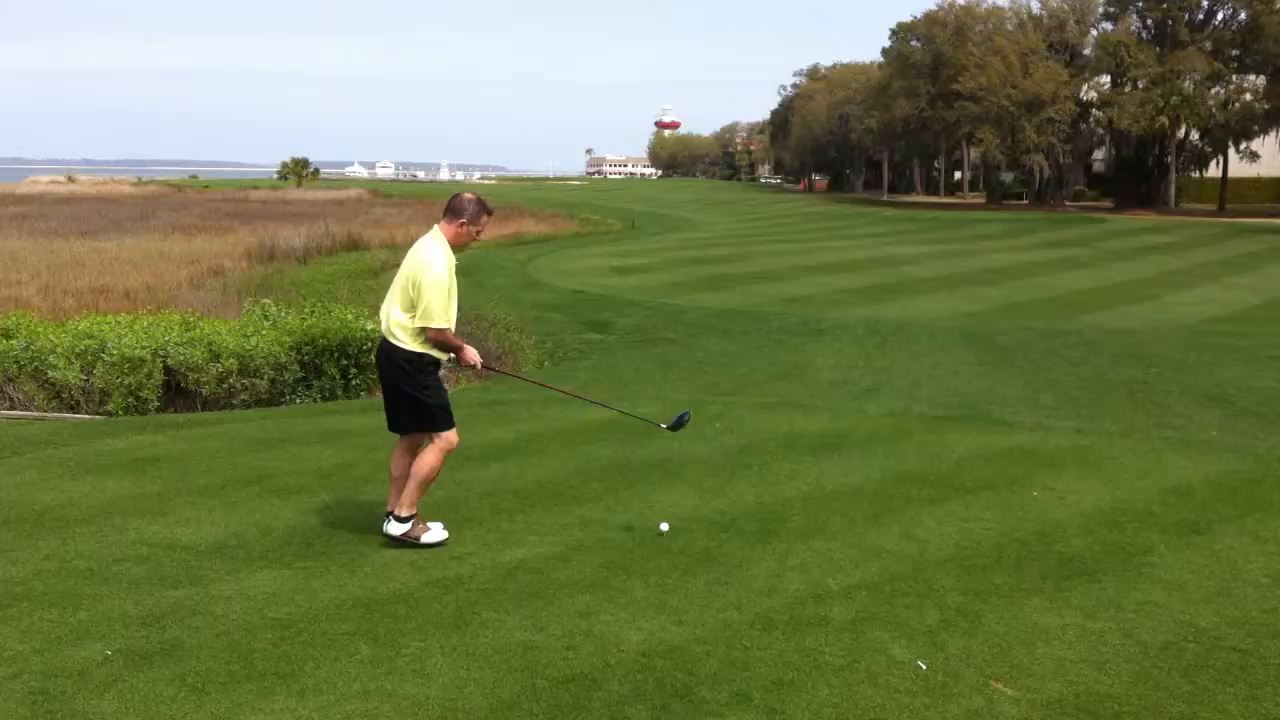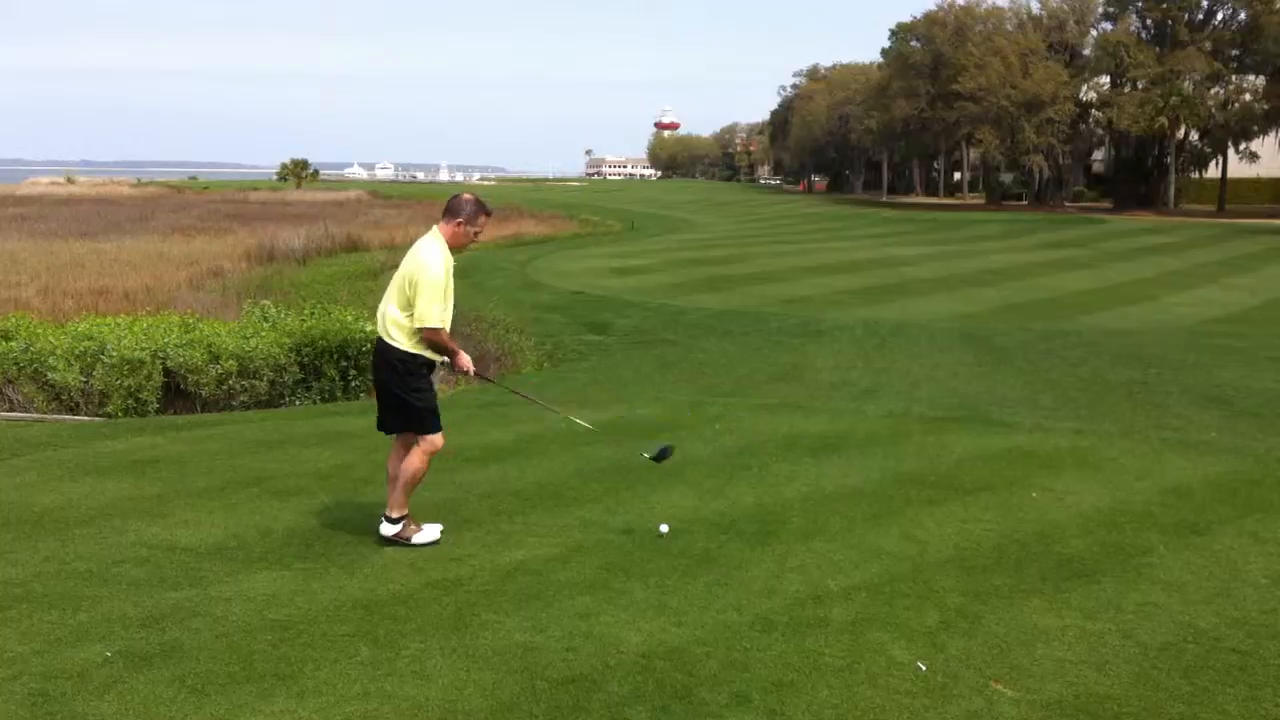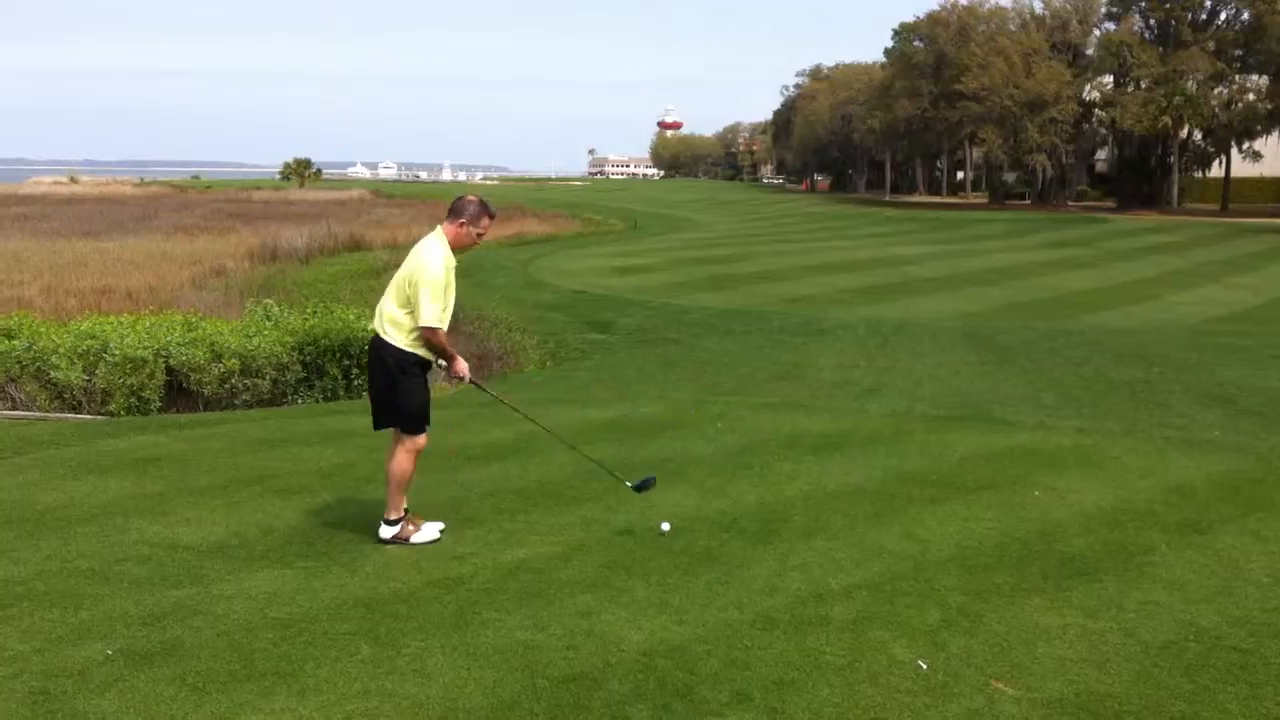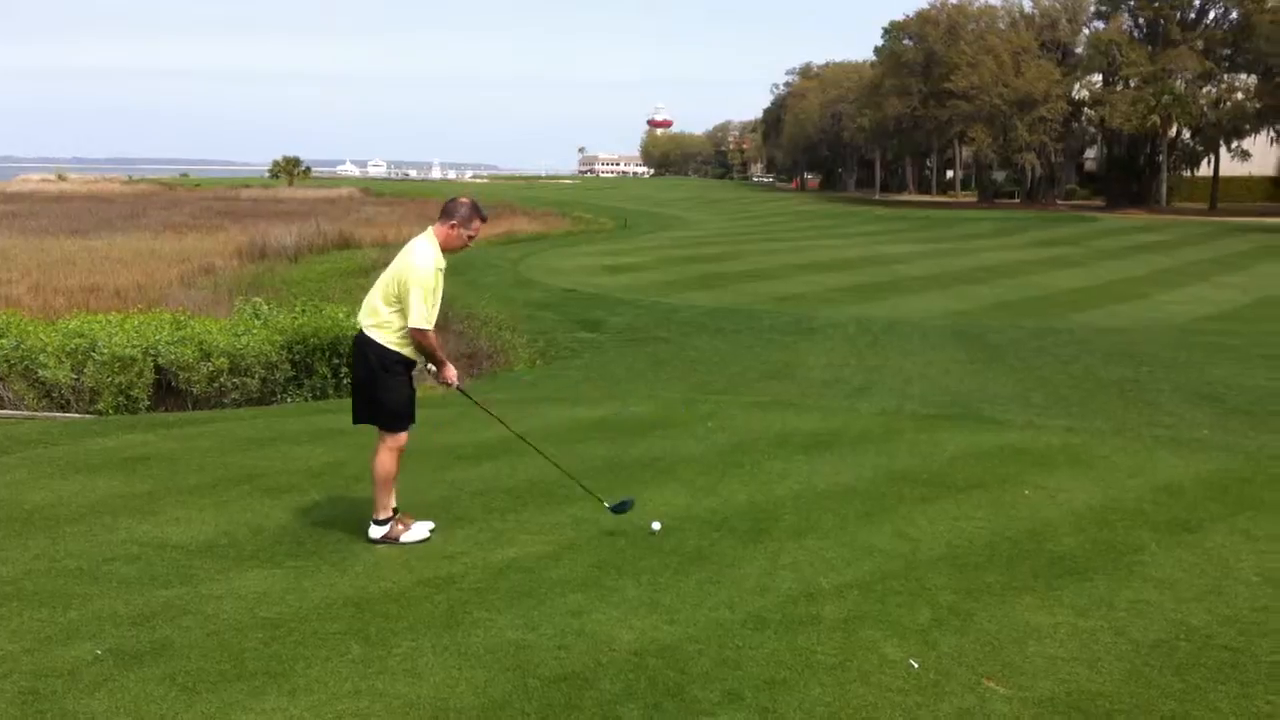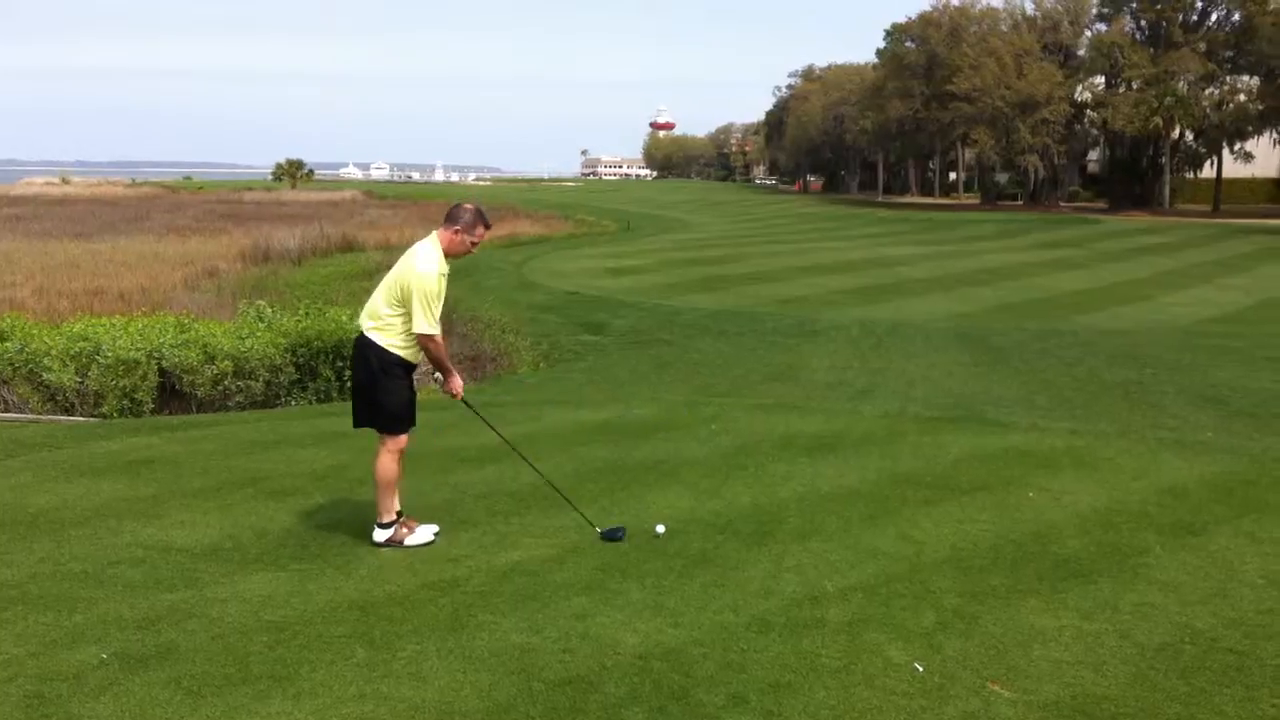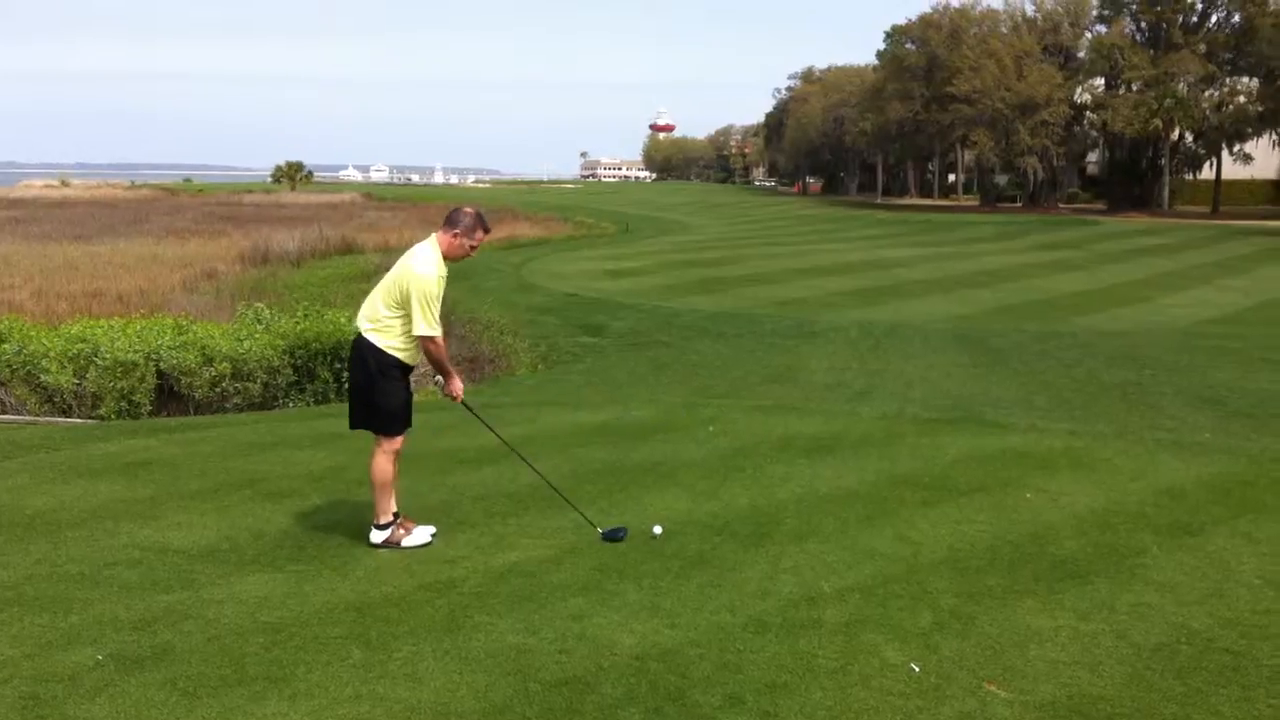
dt=0.1s
person 1, frame 1
left shoulder: (430, 245)
right shoulder: (436, 264)
right elbow: (435, 332)
left wrist: (455, 348)
right wrist: (462, 349)
left hip: (403, 353)
right hip: (410, 359)
left knee: (412, 438)
right knee: (444, 439)
left ankle: (397, 514)
right ankle: (403, 519)
person 1, frame 2
left shoulder: (430, 246)
right shoulder: (433, 264)
right elbow: (430, 332)
left wrist: (449, 351)
right wrist: (456, 353)
left hip: (398, 354)
right hip: (404, 359)
left knee: (407, 438)
right knee: (430, 442)
left ankle: (396, 515)
right ankle: (394, 519)
person 1, frame 3
left shoulder: (436, 247)
right shoulder: (434, 263)
right elbow: (430, 330)
left wrist: (447, 356)
right wrist: (453, 358)
left hip: (402, 353)
right hip: (398, 356)
left knee: (406, 437)
right knee: (412, 441)
left ankle: (399, 513)
right ankle: (392, 524)
person 1, frame 4
left shoulder: (427, 248)
right shoulder: (424, 263)
left elbow: (420, 323)
right elbow: (420, 332)
left wrist: (437, 360)
right wrist: (442, 364)
left hip: (388, 350)
right hip: (382, 353)
left knee: (392, 436)
right knee: (394, 439)
left ankle: (389, 512)
right ankle: (381, 523)
person 1, frame 5
left shoulder: (431, 252)
right shoulder: (428, 269)
left elbow: (429, 328)
right elbow: (428, 336)
left wrist: (444, 369)
right wrist: (450, 374)
left hip: (391, 353)
right hip: (382, 355)
left knee: (398, 439)
right knee: (393, 441)
left ankle: (393, 514)
right ankle: (385, 527)
person 1, frame 6
left shoulder: (430, 254)
right shoulder: (427, 271)
left elbow: (428, 330)
right elbow: (428, 338)
left wrist: (445, 371)
right wrist: (450, 377)
left hip: (389, 354)
right hip: (379, 356)
left knee: (394, 440)
right knee: (389, 443)
left ankle: (391, 515)
right ankle: (382, 527)
